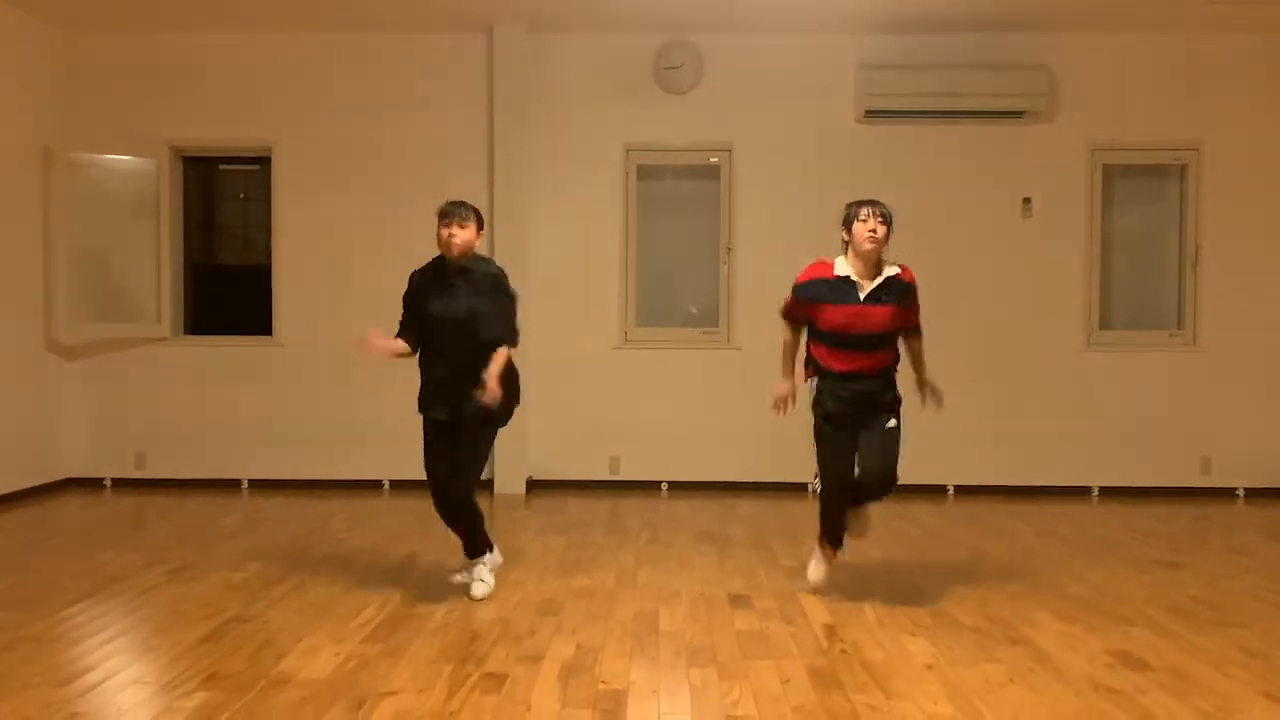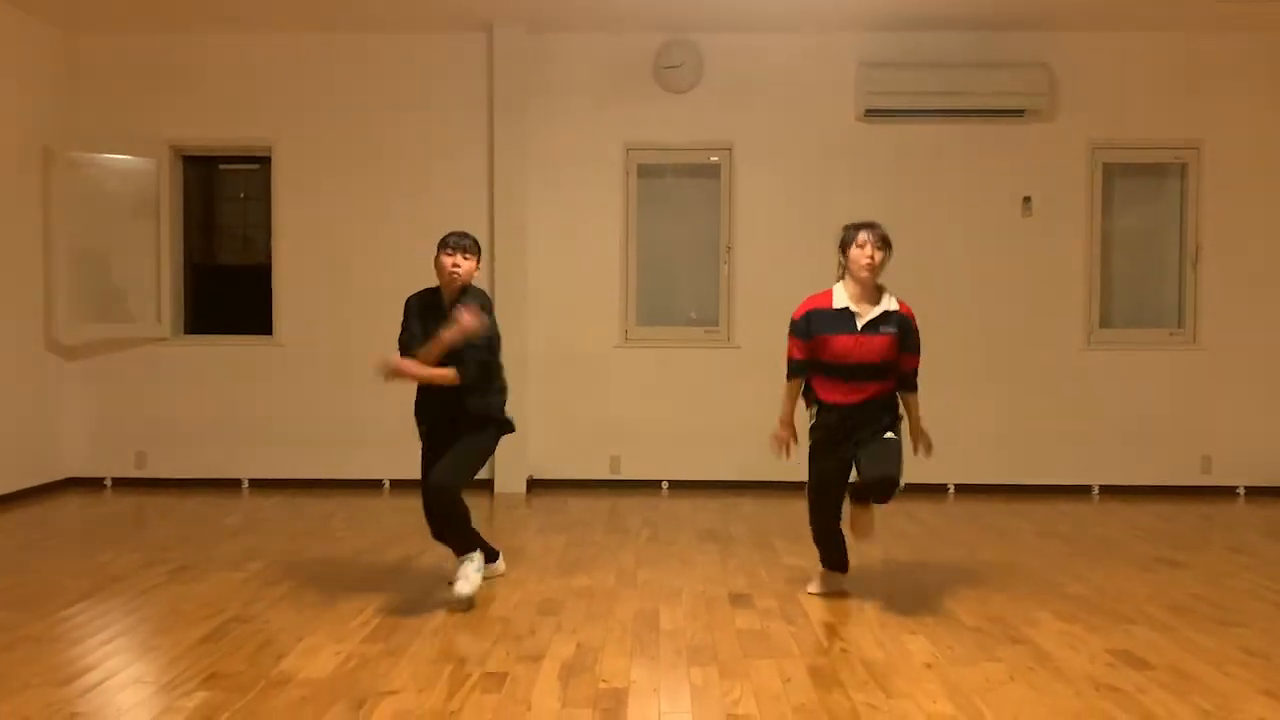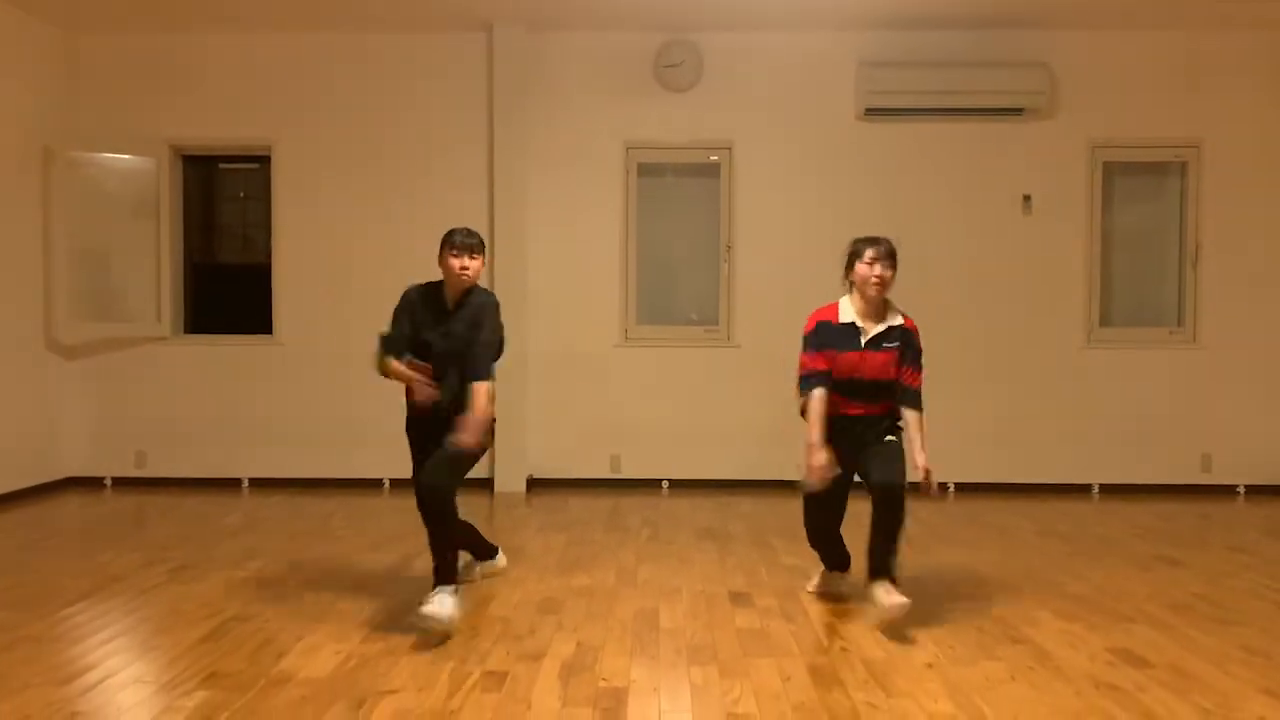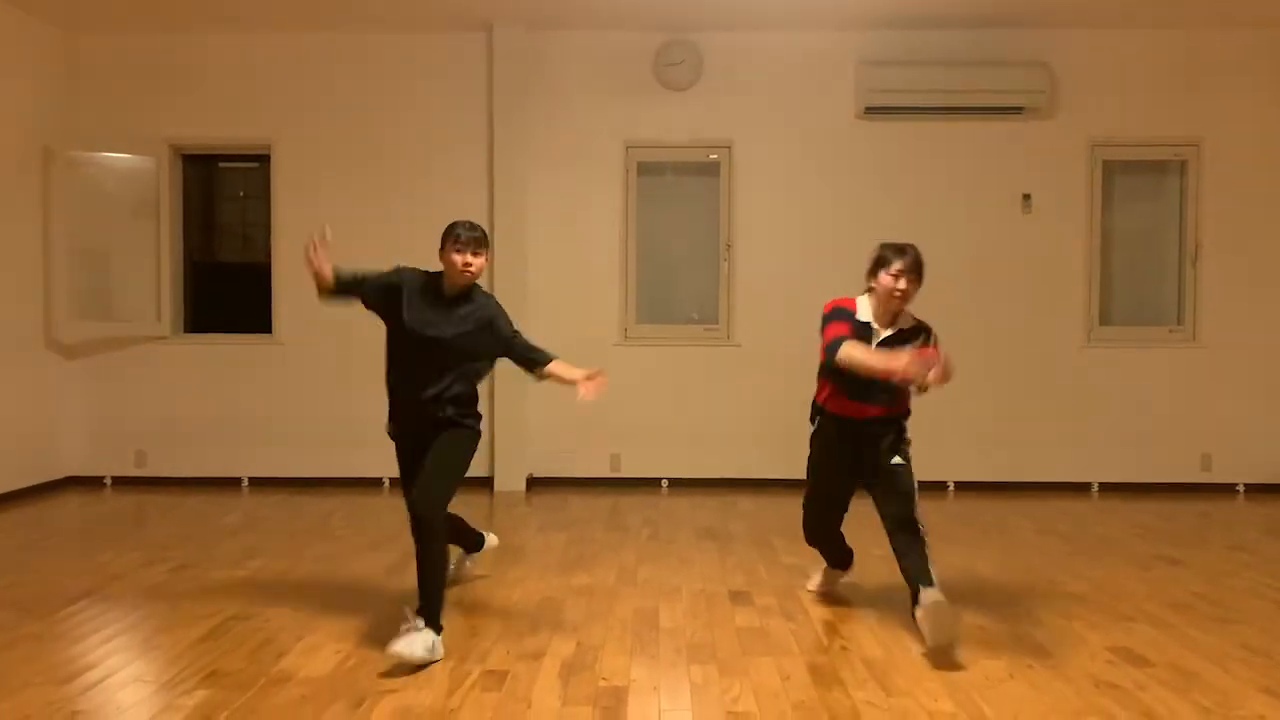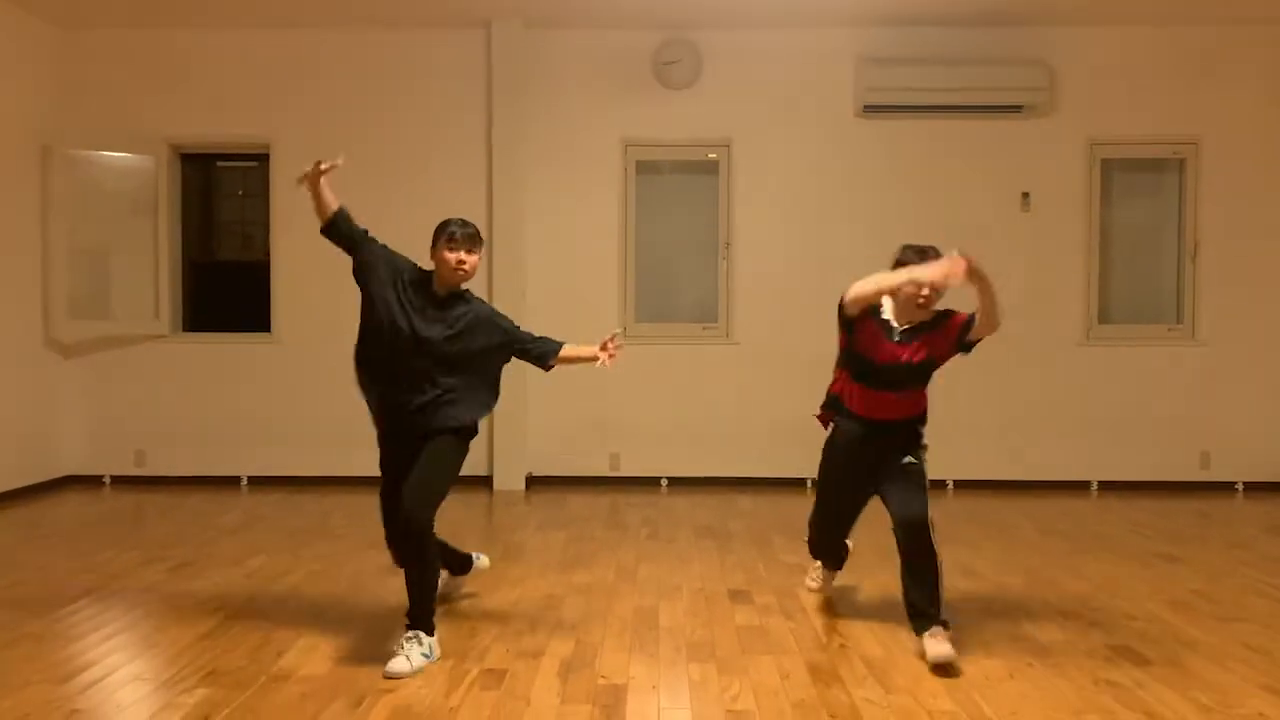
dt=0.1s
person 1, frame 1
left shoulder: (489, 276)
right shoulder: (421, 280)
left elbow: (506, 337)
right elbow: (409, 341)
left wrist: (494, 375)
right wrist: (387, 345)
left hip: (481, 400)
right hip: (438, 400)
left knee: (459, 487)
right knee: (440, 492)
left ankle: (481, 559)
right ankle: (483, 552)
person 1, frame 2
left shoulder: (477, 304)
right shoulder: (418, 305)
left elbow: (463, 365)
right elbow: (400, 365)
left wrist: (429, 363)
right wrist: (448, 340)
left hip: (480, 422)
right hip: (437, 424)
left knee: (441, 487)
right knee: (438, 513)
left ankle: (471, 553)
right ankle: (486, 557)
person 1, frame 3
left shoulder: (484, 306)
right shoulder: (415, 300)
left elbow: (482, 371)
right elbow: (387, 358)
left wrist: (475, 420)
right wrist: (410, 378)
left hip: (464, 426)
right hip: (425, 426)
left knee: (432, 489)
right knee: (435, 508)
left ankle: (445, 588)
right ankle: (488, 554)
person 1, frame 4
left shoulder: (484, 310)
right shoulder: (407, 285)
left elbow: (527, 354)
right elbow: (342, 285)
left wrist: (578, 376)
right wrist: (320, 270)
left hip: (454, 427)
right hip: (408, 424)
left knee: (425, 507)
right knee: (427, 515)
left ankle: (426, 630)
right ankle: (476, 542)
person 1, frame 5
left shoulder: (478, 318)
right shoulder: (392, 275)
left elbow: (533, 347)
right elbow: (344, 232)
left wrist: (591, 352)
right wrist: (319, 185)
left hip: (446, 430)
right hip: (395, 429)
left knee: (412, 511)
right knee: (404, 544)
left ankle: (420, 635)
right ankle: (463, 564)
person 2, frame 1
left shoulder: (901, 283)
right shoulder: (816, 280)
left elbow: (910, 333)
right elbow: (792, 322)
left wrist: (922, 377)
right wrist: (787, 377)
left hip: (880, 394)
right hip: (834, 394)
left knee: (879, 475)
right knee: (835, 480)
left ankle: (856, 504)
right ankle: (828, 547)
person 2, frame 2
left shoulder: (899, 316)
right shoulder: (814, 311)
left elbow: (907, 378)
right elbow: (796, 371)
left wrist: (916, 425)
right wrist: (785, 420)
left hip: (878, 418)
right hip: (830, 419)
left knee: (884, 478)
right knee: (823, 506)
left ankle: (863, 500)
right ankle: (833, 570)
person 2, frame 3
left shoulder: (904, 331)
right shoulder: (823, 323)
left elbow: (910, 397)
right elbow: (814, 386)
left wrist: (919, 450)
right wrist: (815, 445)
left hip: (880, 430)
right hip: (834, 432)
left knee: (890, 488)
right knee: (818, 518)
left ankle: (882, 579)
right ankle: (835, 569)
person 2, frame 4
left shoulder: (917, 332)
right shoulder: (841, 315)
left elbow: (929, 376)
right elbow: (841, 353)
left wrist: (937, 370)
right wrist: (892, 364)
left hip: (885, 437)
right hip: (836, 433)
left knee: (901, 513)
right knee: (818, 524)
left ankle: (927, 600)
right ankle: (837, 564)
person 2, frame 5
left shoulder: (943, 327)
right shoulder: (863, 314)
left elbow: (989, 324)
right elbow: (856, 294)
left wrist: (979, 279)
right wrist: (915, 273)
left hip: (902, 441)
right hip: (851, 437)
left knee: (913, 523)
right knee: (824, 529)
left ankle: (931, 627)
right ankle: (828, 562)
